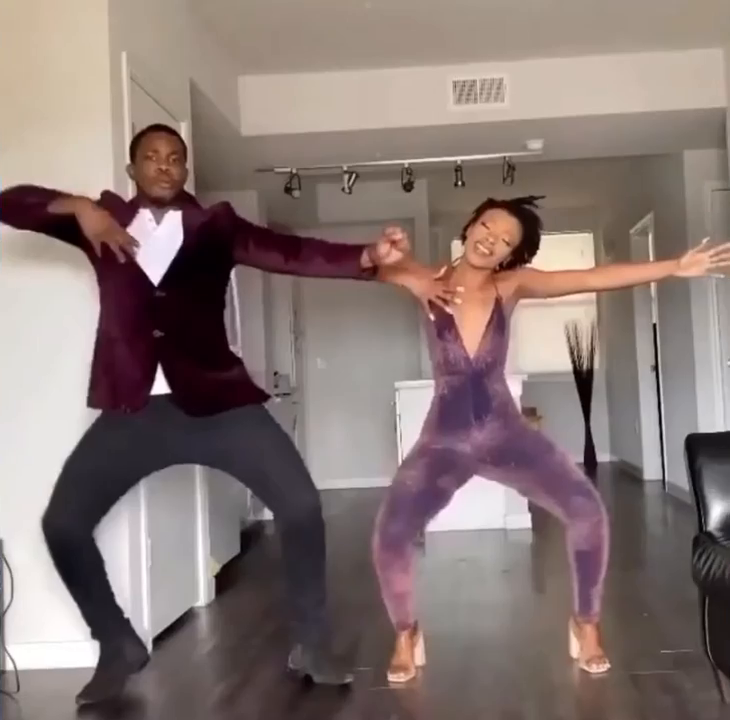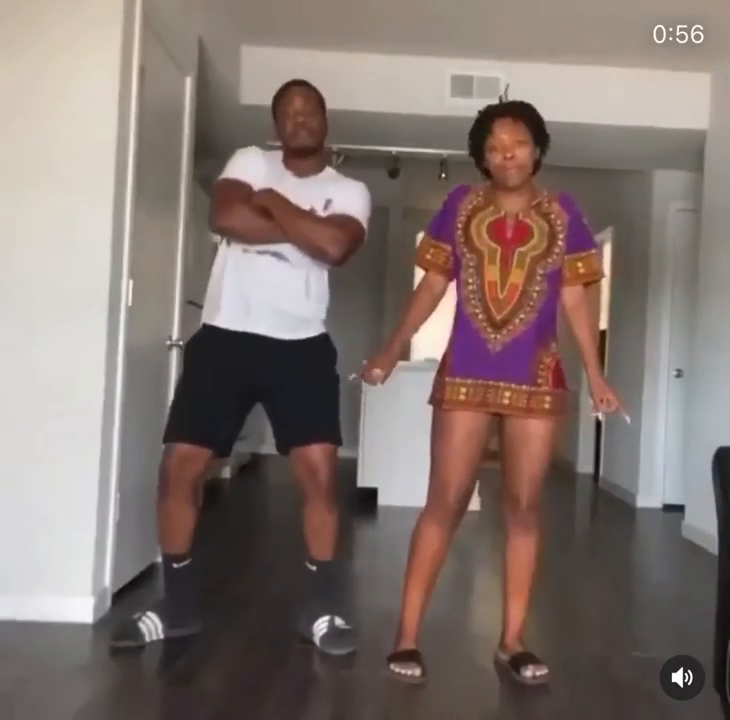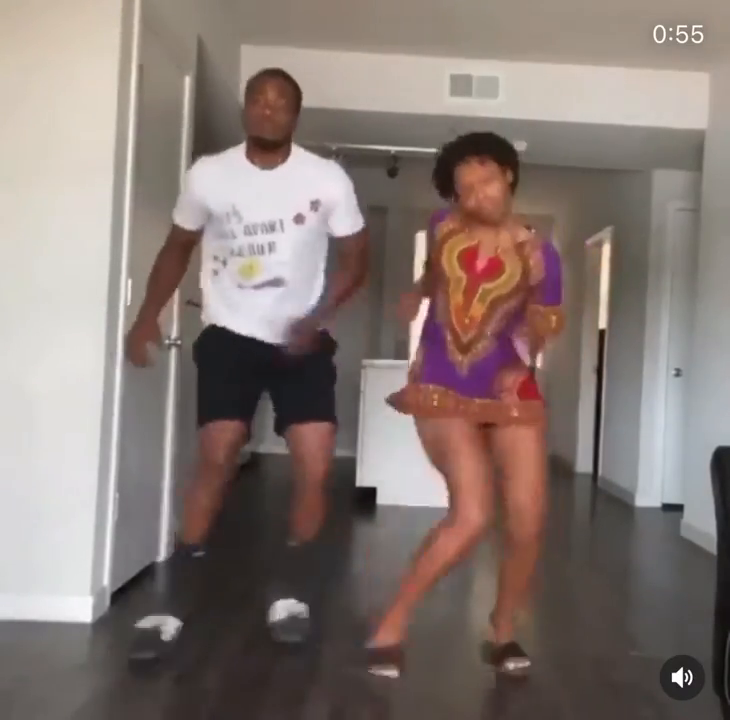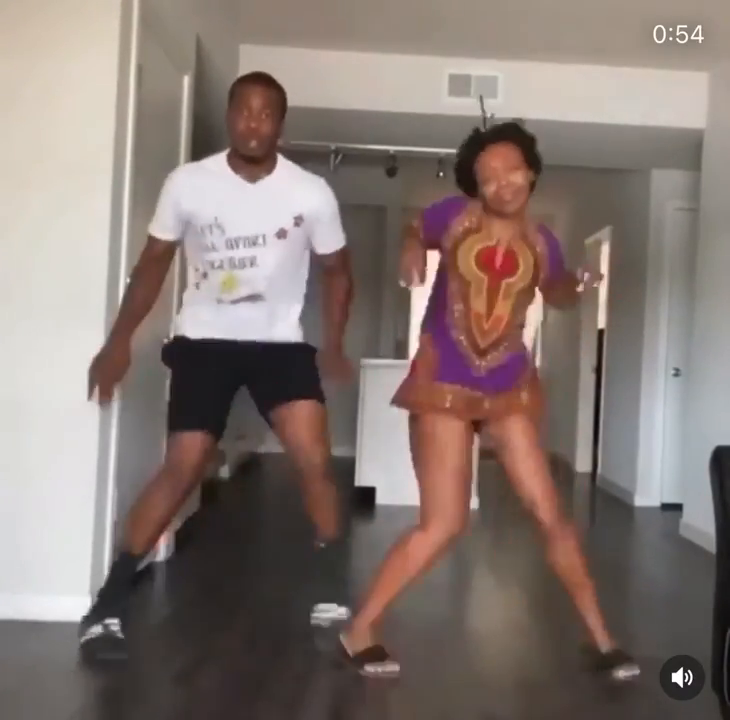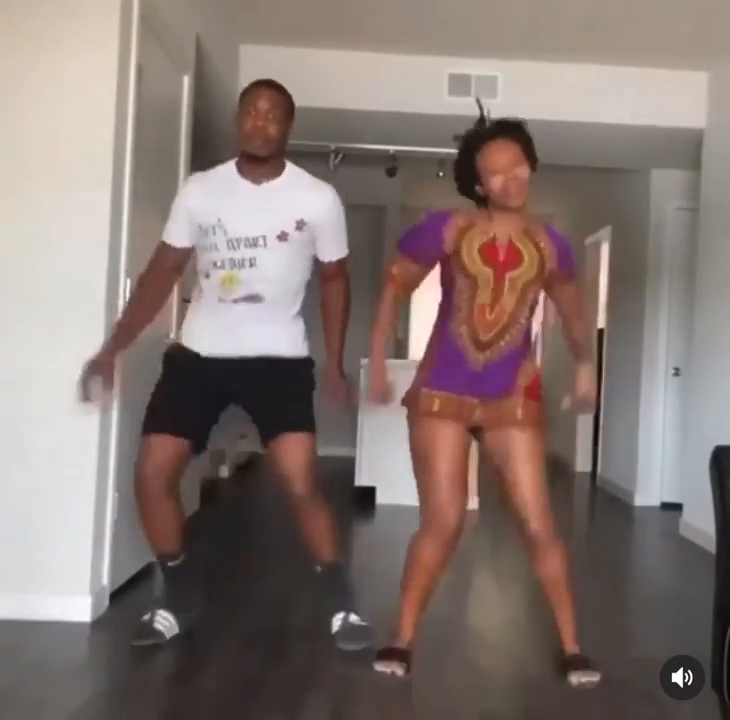
dt=1s
person 1, frame 1
left shoulder: (215, 225)
right shoulder: (102, 220)
left elbow: (289, 252)
left wrist: (367, 258)
right wrist: (76, 206)
left hip: (218, 400)
right hip: (132, 408)
left knee: (301, 506)
right knee: (62, 523)
left ankle: (310, 643)
right ankle: (119, 645)
person 1, frame 2
left shoulder: (350, 191)
right shoulder: (249, 162)
left elbow: (336, 246)
right elbow: (225, 218)
left wrist: (273, 202)
right wrist: (302, 228)
left hip: (300, 346)
right hip: (224, 338)
left knee: (319, 473)
right knee: (179, 466)
left ankle: (321, 608)
right ankle: (179, 603)
person 1, frame 3
left shoulder: (327, 178)
right shoulder: (207, 175)
left elbow: (355, 256)
right elbow: (177, 247)
left wrist: (317, 316)
right wrist: (147, 315)
left hip: (301, 341)
right hip: (229, 337)
left knee: (314, 467)
right knee: (216, 458)
left ankle: (288, 588)
right ankle: (173, 601)
person 1, frame 4
left shoulder: (311, 192)
right shoulder: (186, 182)
left elbow: (336, 271)
right elbow: (152, 264)
left wrist: (334, 342)
right wrist: (118, 341)
left hip: (278, 342)
right hip: (204, 341)
left knee: (312, 457)
right knee: (182, 467)
left ankle: (333, 594)
right ankle: (109, 603)
person 1, frame 5
left shoulder: (318, 198)
right shoulder: (199, 189)
left elbow: (334, 280)
right elbow: (162, 270)
left wrist: (334, 359)
right wrist: (113, 346)
left hip: (276, 358)
right hip: (199, 353)
left knee: (300, 485)
right knee: (154, 472)
left ankle: (341, 604)
right ankle: (179, 591)
person 2, frame 1
left shoulder: (510, 285)
left elbow: (591, 279)
left wrist: (674, 268)
left hip: (505, 433)
right hip: (443, 440)
left knee: (586, 510)
right knee: (390, 535)
left ankle: (585, 625)
right ankle: (406, 636)
person 2, frame 2
left shoulder: (562, 213)
right shoulder: (461, 205)
left elbow: (574, 298)
right elbow: (433, 285)
left wrist: (596, 374)
right wrist: (392, 351)
left hip: (535, 380)
right hip: (465, 375)
left knee: (523, 507)
right knee: (445, 502)
left ankle: (512, 640)
right ankle: (407, 635)
person 2, frame 3
left shoulder: (539, 253)
right shoulder: (445, 225)
left elbow: (541, 329)
left wrist: (528, 341)
right wrist: (417, 292)
left hip: (509, 393)
right hip: (441, 390)
left knee: (526, 525)
right knee: (472, 516)
left ankle: (502, 632)
right ankle: (389, 629)
person 2, frame 4
left shoulder: (541, 242)
right shoulder: (456, 217)
left elbow: (557, 294)
right elbow: (416, 230)
left wrist: (574, 286)
right wrist: (414, 251)
left hip: (508, 389)
right hip: (441, 384)
left knee: (549, 514)
right knee: (443, 523)
left ankle: (601, 641)
right ankle: (358, 635)
person 2, frame 5
left shoulder: (548, 242)
right shoulder: (447, 228)
left elbow: (570, 304)
right elbow: (394, 286)
left wrist: (585, 361)
right wrist: (377, 360)
left hip: (512, 397)
right hip: (443, 391)
left knee: (539, 525)
right knee: (443, 520)
left ankle: (570, 645)
right ankle: (401, 639)
